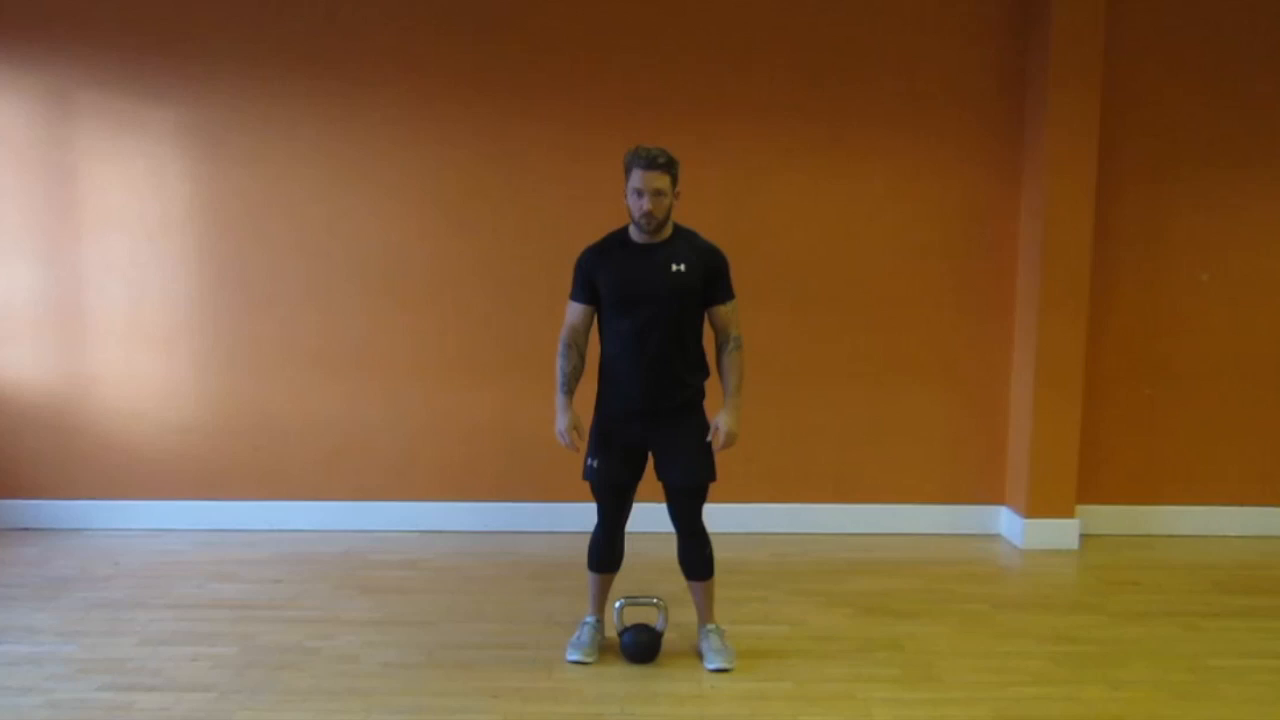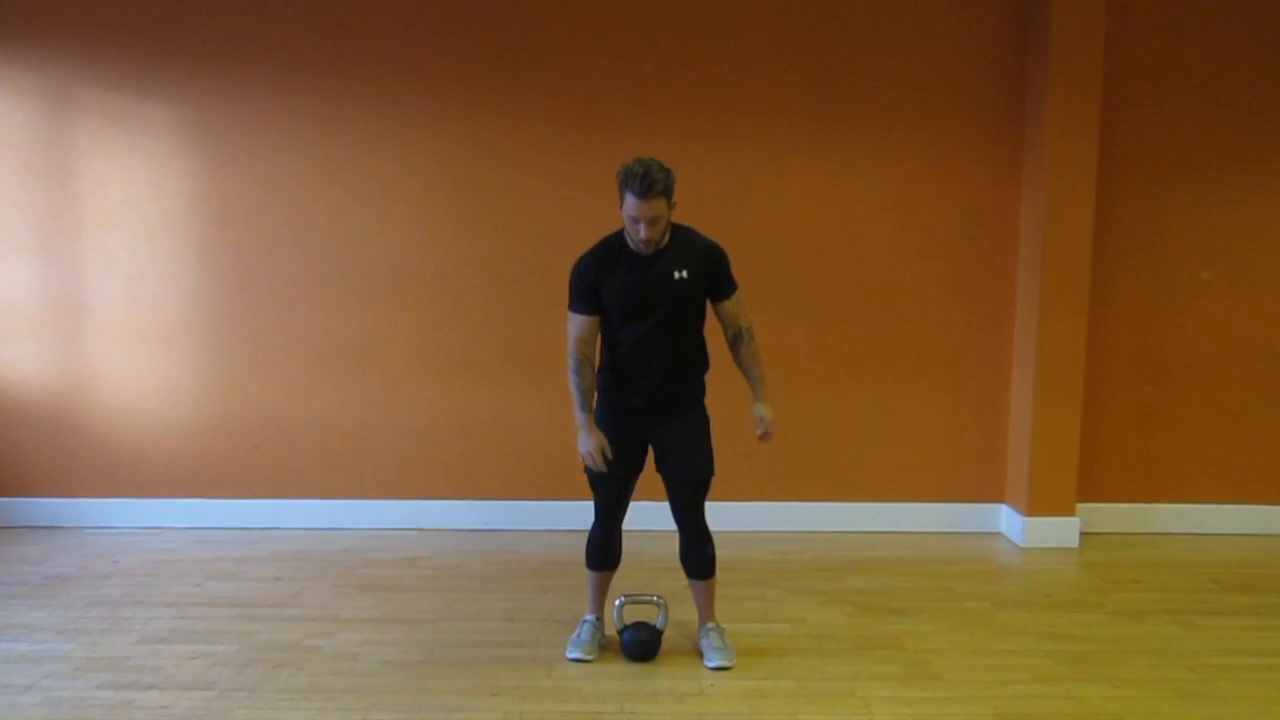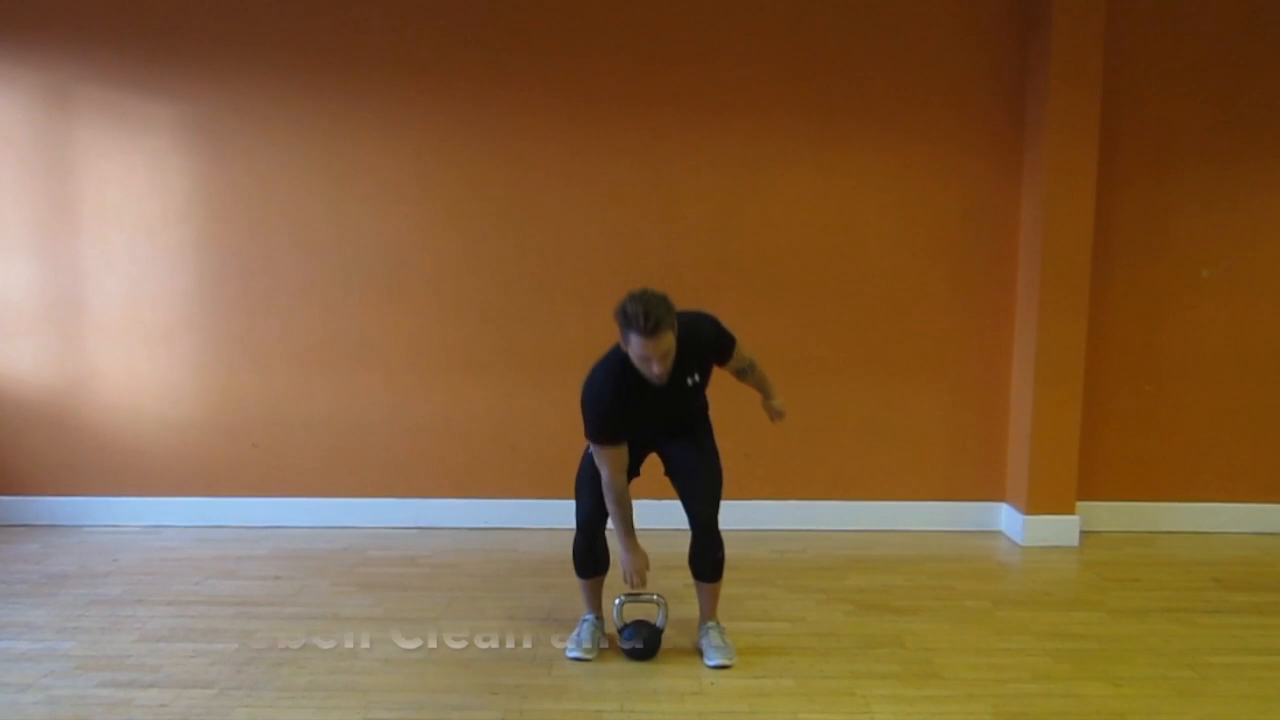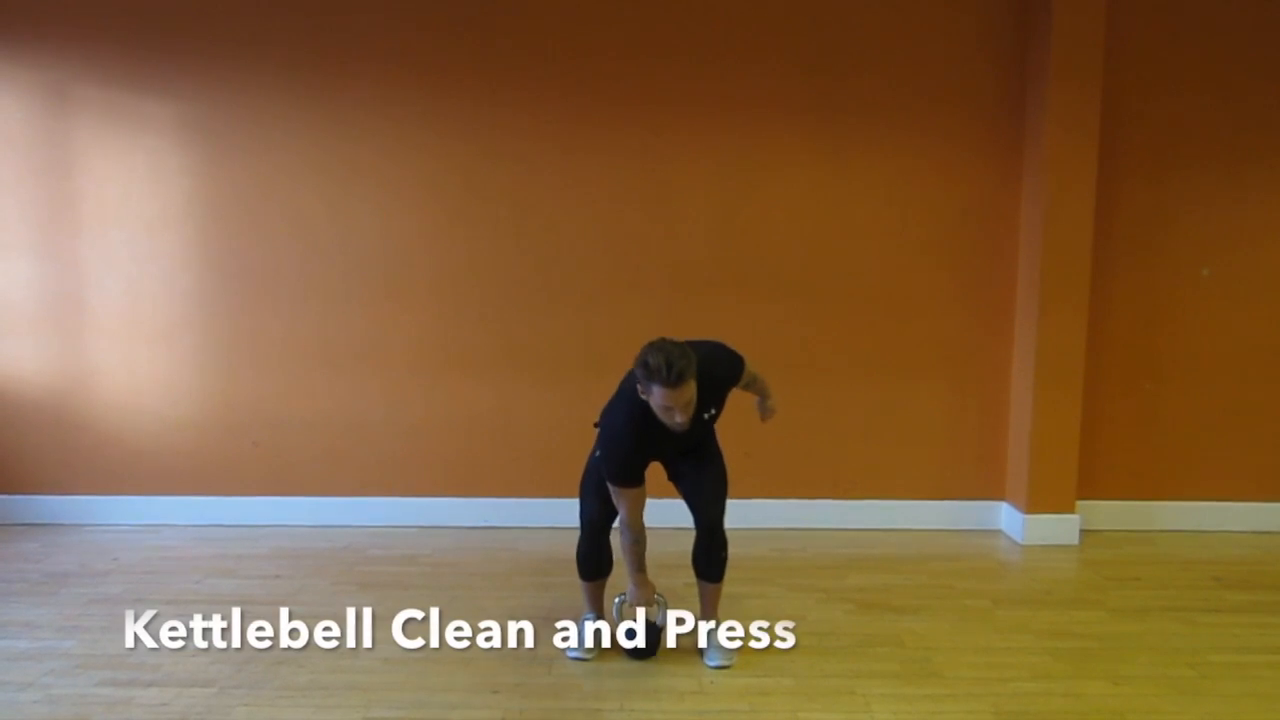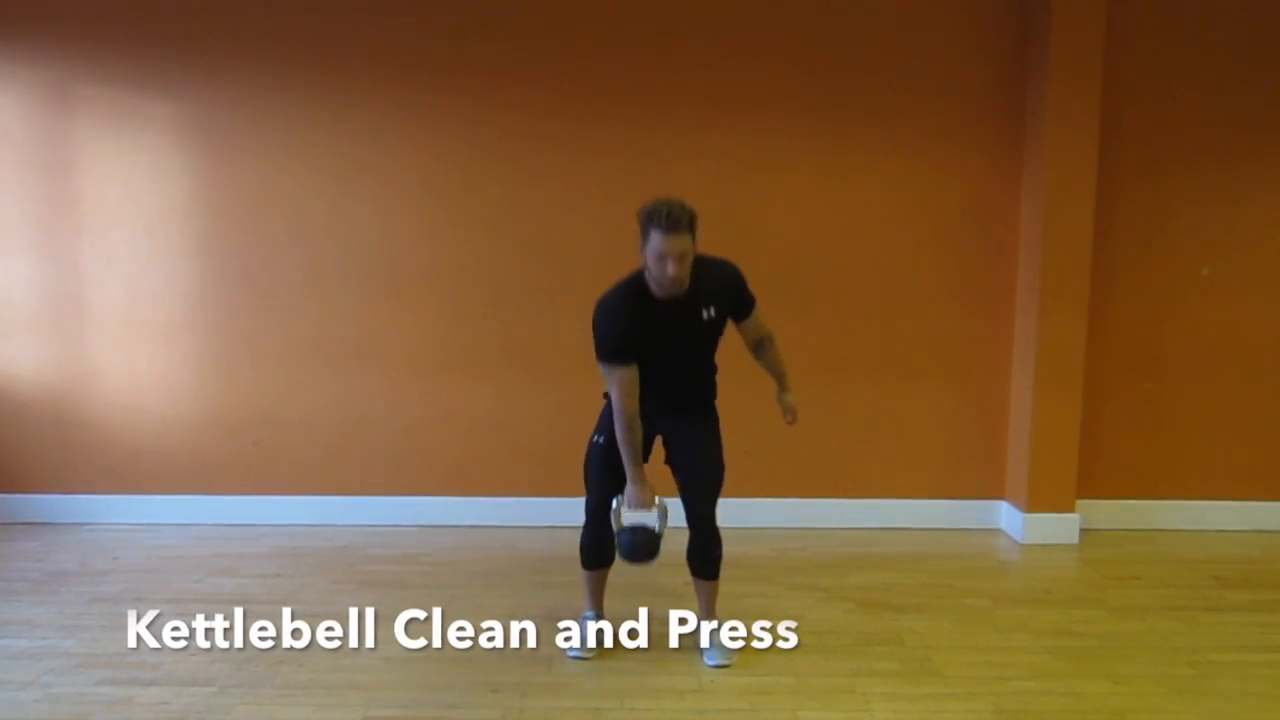
dt=0.4s
person 1, frame 1
left shoulder: (703, 257)
right shoulder: (598, 258)
left elbow: (728, 335)
right elbow: (573, 335)
left wrist: (730, 405)
right wrist: (564, 405)
left hip: (682, 416)
right hip: (616, 417)
left knee: (689, 522)
right knee: (609, 521)
left ankle: (708, 628)
right ankle: (593, 622)
person 1, frame 2
left shoulder: (703, 254)
right shoulder: (593, 264)
left elbow: (737, 325)
right elbow: (580, 347)
left wrist: (759, 397)
right wrist: (585, 424)
left hip: (683, 412)
right hip: (618, 412)
left knee: (690, 518)
right knee: (607, 517)
left ankle: (708, 626)
right ankle: (593, 620)
person 1, frame 3
left shoulder: (702, 333)
right shoulder: (603, 386)
left elbow: (741, 363)
right elbow: (613, 478)
left wrist: (767, 394)
right wrist: (628, 546)
left hip: (687, 427)
right hip: (623, 432)
left knee: (704, 518)
right knee: (589, 516)
left ankle: (709, 625)
right ankle: (592, 620)
person 1, frame 4
left shoulder: (716, 364)
right shoulder: (622, 424)
left elbow: (746, 376)
right elbow: (630, 518)
left wrist: (765, 396)
right wrist: (638, 582)
right hip: (629, 444)
left knee: (711, 521)
right knee: (593, 520)
left ankle: (709, 625)
right ankle: (593, 618)
person 1, frame 5
left shoulder: (722, 279)
right shoulder: (617, 308)
left elbow: (757, 335)
right elbow: (625, 400)
left wrist: (783, 388)
right wrist: (635, 483)
left hip: (693, 408)
right hip: (629, 414)
left knee: (702, 515)
right knee: (599, 509)
left ankle: (709, 625)
right ankle: (592, 616)
